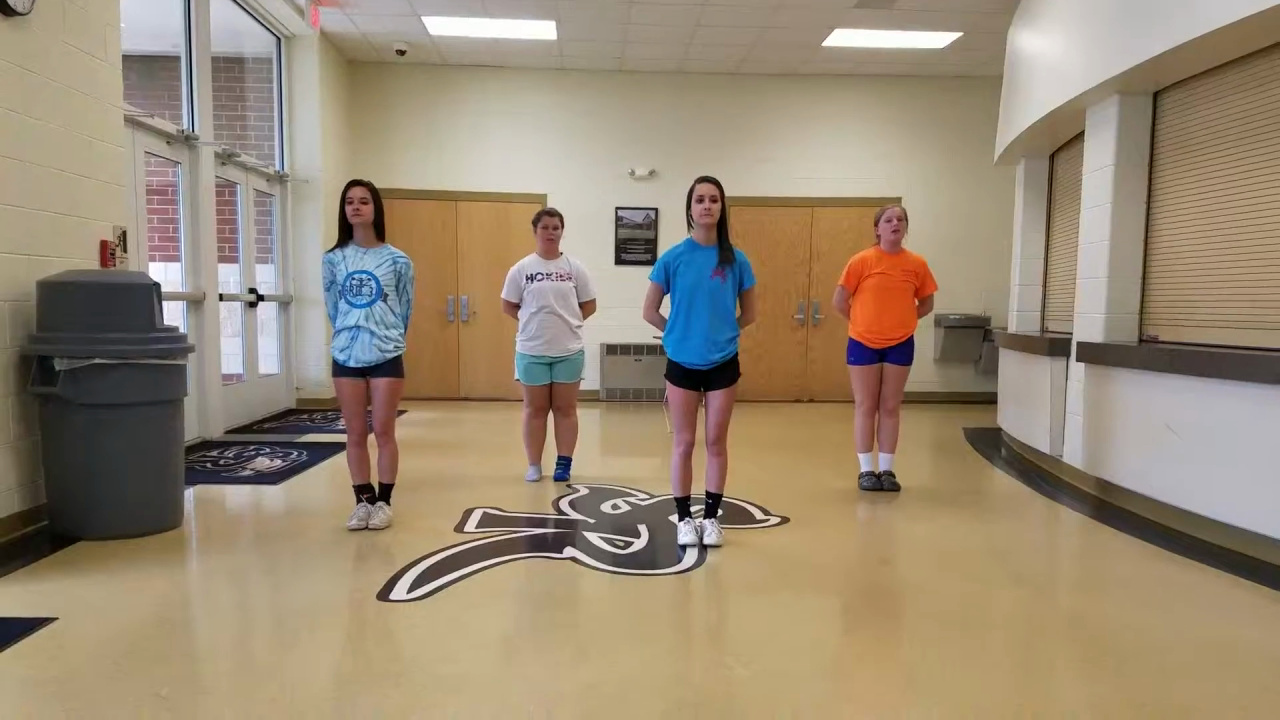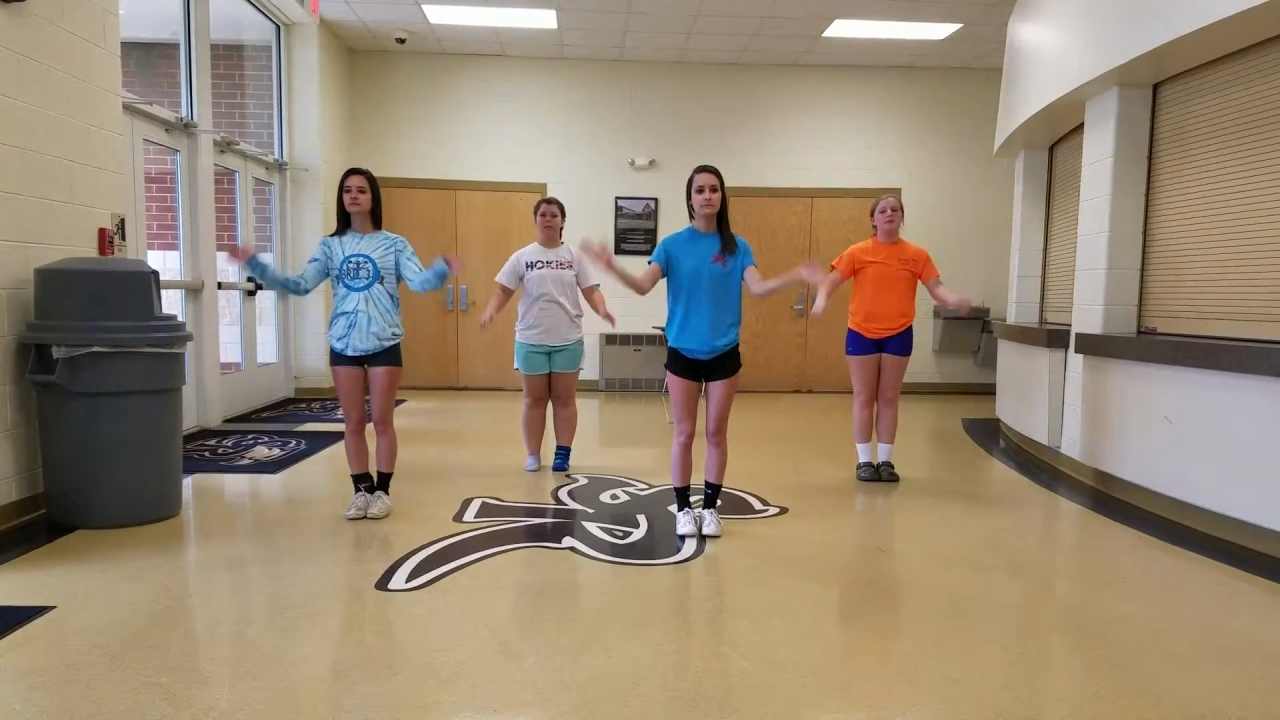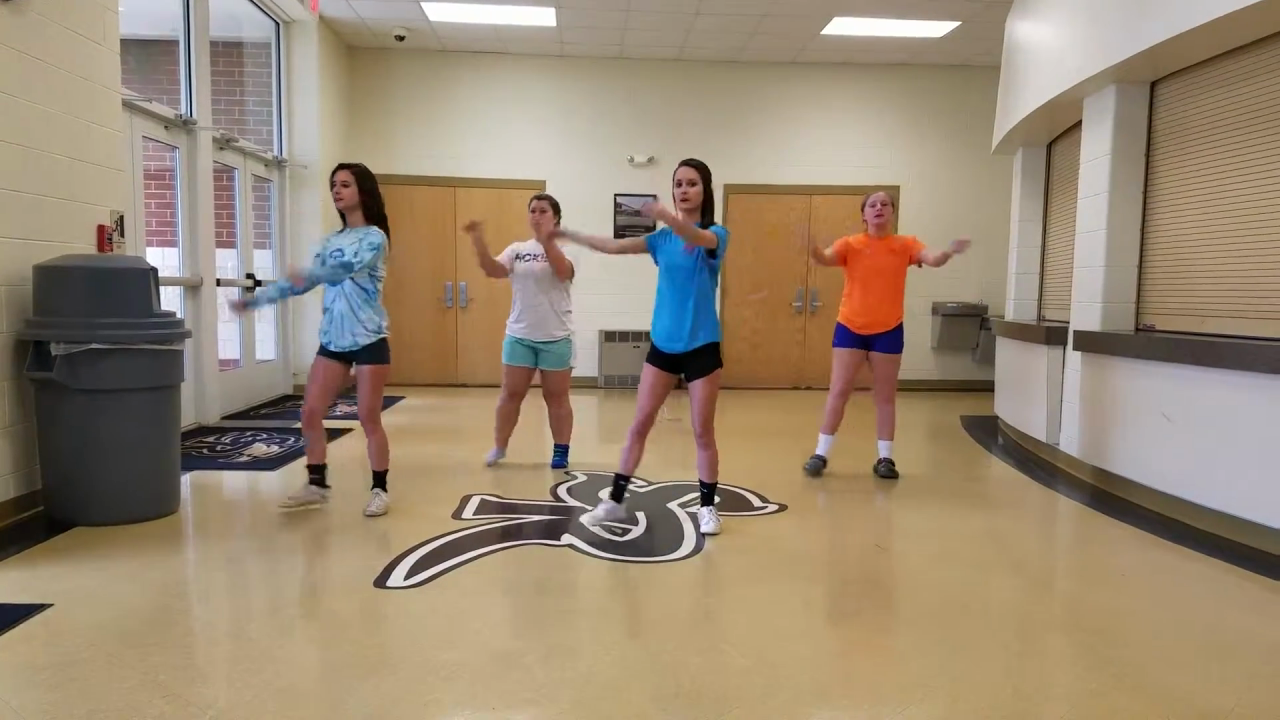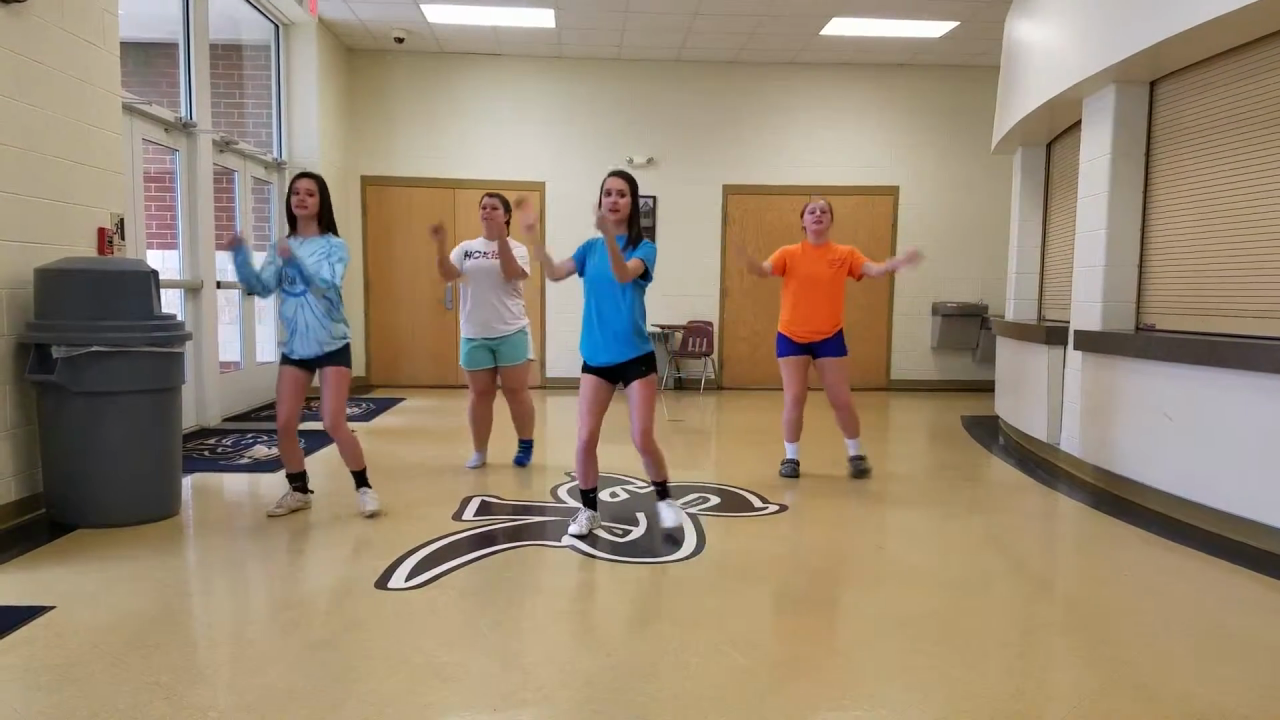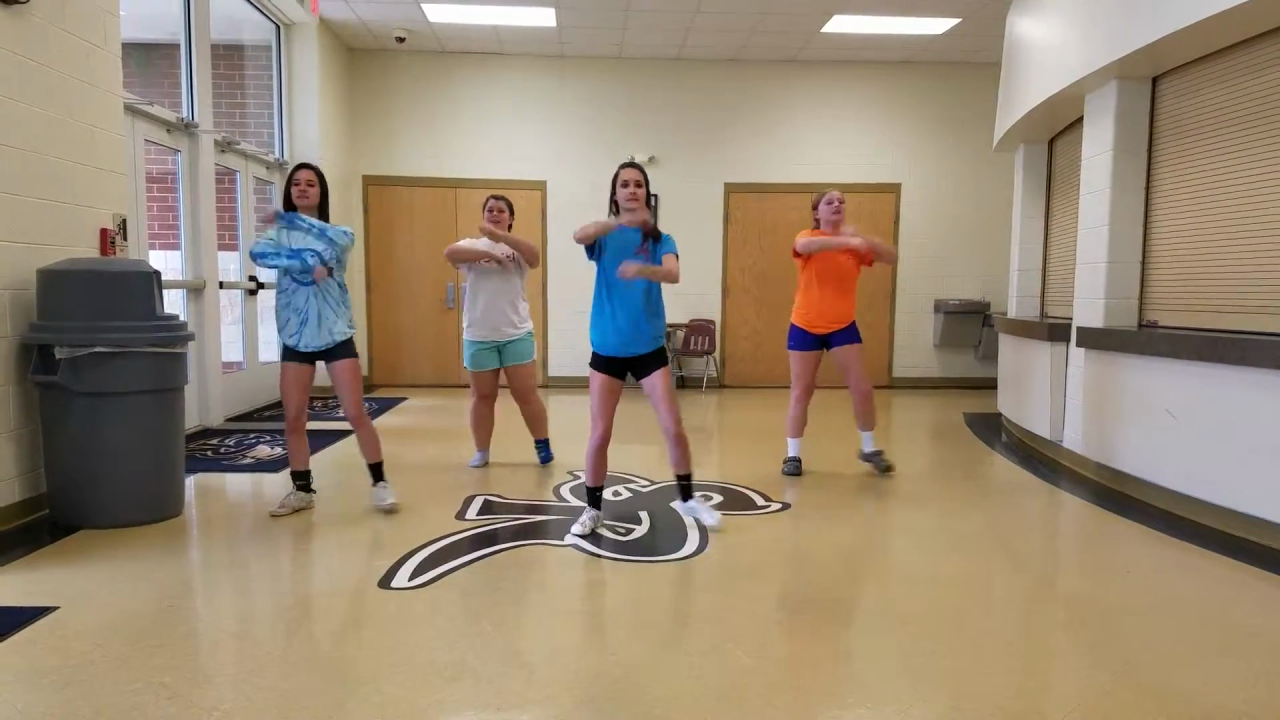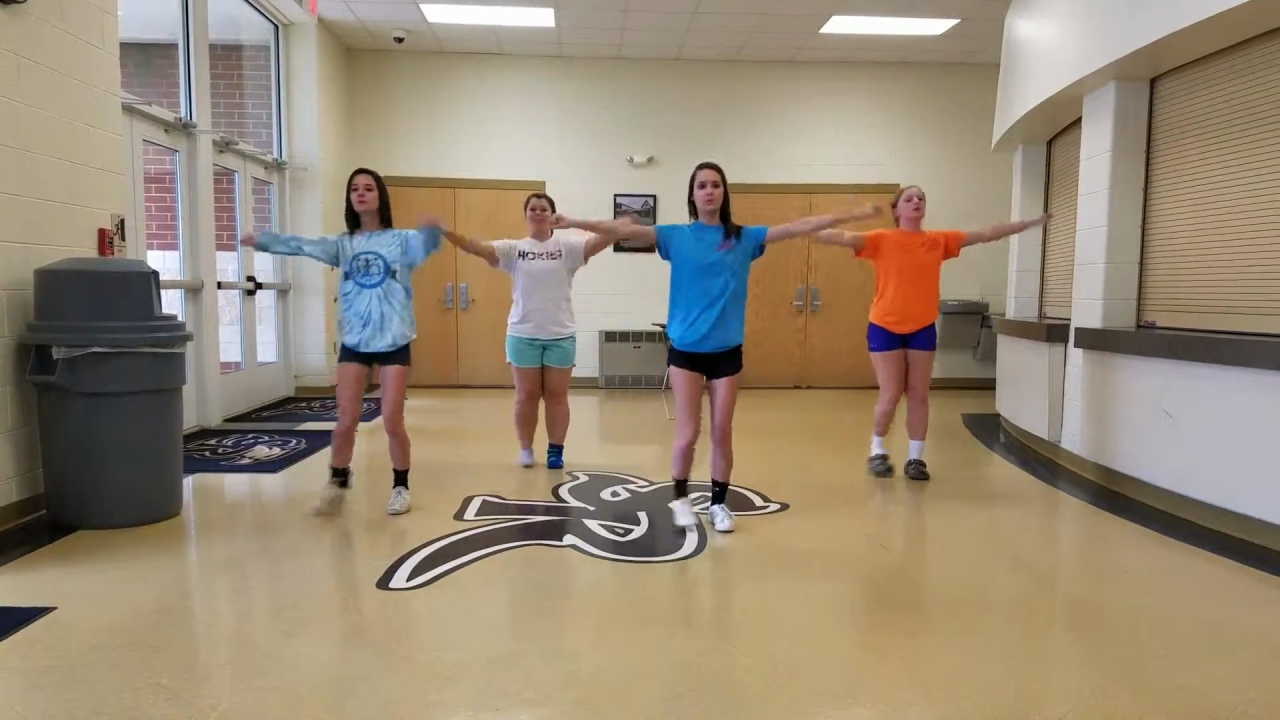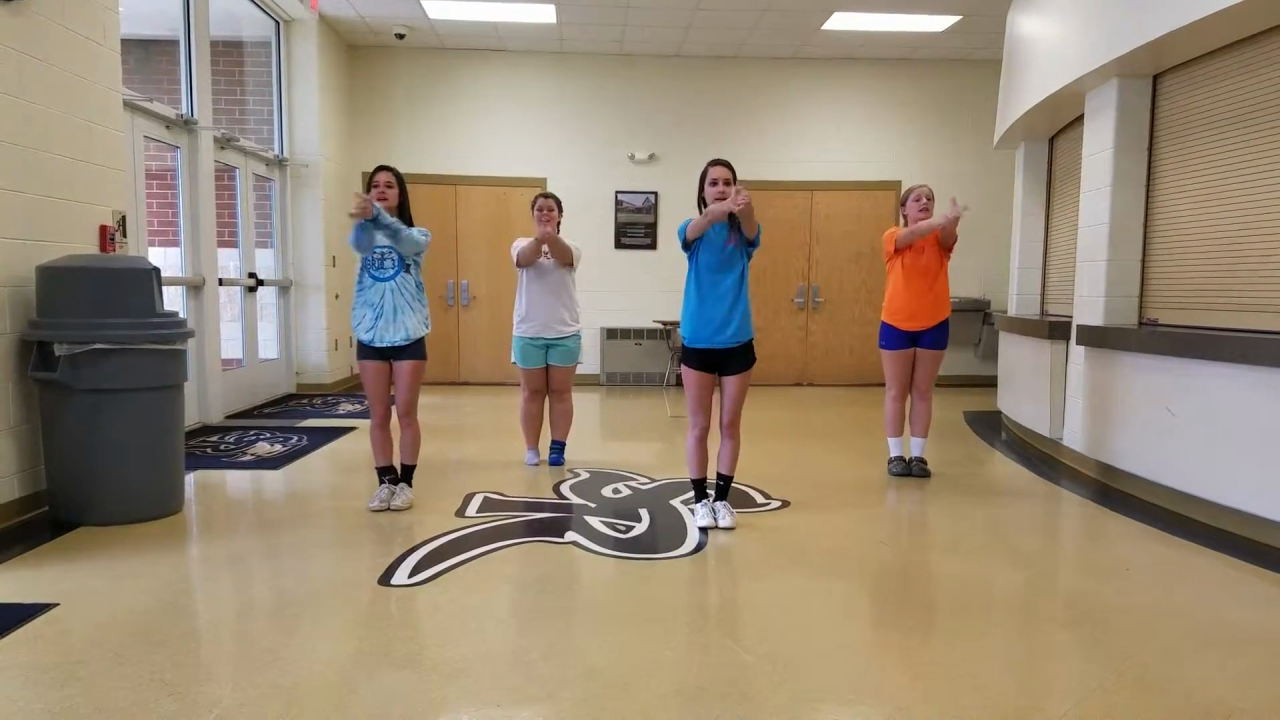
dt=0.7s
person 1, frame 1
left shoulder: (736, 260)
right shoulder: (673, 258)
left elbow: (748, 314)
right elbow: (650, 311)
left wrist: (720, 334)
right wrist: (681, 334)
left hip: (723, 364)
right hip: (682, 363)
left knee: (716, 443)
right knee: (684, 444)
left ankle: (711, 518)
right ankle: (684, 519)
person 1, frame 2
left shoulder: (737, 247)
right shoulder: (672, 245)
left elbow: (757, 288)
right elbow: (643, 286)
left wrist: (794, 276)
right wrist: (613, 267)
left hip: (724, 353)
right hip: (683, 351)
left knee: (716, 434)
right knee: (684, 434)
left ankle: (710, 508)
right ankle: (683, 509)
person 1, frame 3
left shoulder: (717, 234)
right shoulder: (662, 237)
left elbow: (696, 238)
right elbow: (617, 247)
left wrist: (667, 215)
right wrist: (571, 235)
left hip: (702, 346)
right hip: (663, 344)
left knee: (702, 431)
right knee: (639, 424)
left ankle: (707, 506)
right ankle: (614, 501)
person 1, frame 4
left shoulder: (644, 248)
right shoulder: (591, 247)
left elbow: (623, 274)
right elbow: (555, 274)
left wrist: (608, 236)
right wrist: (534, 233)
left hip: (636, 356)
right hip: (596, 358)
left knee: (642, 439)
right knee: (585, 439)
left ankle: (664, 499)
right ankle: (589, 509)
person 1, frame 5
left shoulder: (661, 240)
right shoulder: (604, 233)
left elbow: (674, 274)
right elbow: (581, 235)
left wrist: (643, 269)
right wrist: (616, 219)
left hip: (650, 349)
right hip: (607, 349)
left knee: (674, 431)
right knee: (599, 436)
left ankle: (688, 499)
right ankle: (593, 508)
person 1, frame 6
left shoulder: (744, 237)
right shoulder: (676, 235)
left elbow: (797, 229)
right elbow: (625, 230)
left wrist: (848, 216)
right wrist: (575, 223)
left hip: (726, 350)
right hip: (685, 349)
left knee: (722, 433)
right knee: (688, 434)
left ankle: (718, 503)
right ankle: (681, 498)
person 1, frame 7
left shoulder: (744, 233)
right shoulder: (692, 230)
left elbow: (750, 226)
right elbow: (697, 228)
left wrist: (744, 207)
right wrist: (719, 209)
left hip: (738, 342)
right hip: (697, 342)
left knee: (730, 425)
right knee: (699, 427)
left ankle: (722, 499)
right ankle: (700, 500)
person 2, frame 1
left shoulder: (397, 260)
right shoulder: (333, 260)
left elbow: (404, 311)
right elbow: (333, 310)
right wrist: (349, 340)
left hip: (386, 357)
right hip: (346, 357)
left knee: (383, 433)
right knee: (355, 434)
left ankle: (384, 502)
right ankle: (363, 501)
person 2, frame 2
left shoulder: (394, 245)
right shoulder: (330, 246)
left elbow: (418, 282)
right elbow: (300, 285)
left wrist: (440, 271)
right wrist: (257, 265)
left hip: (384, 343)
right hip: (344, 344)
left knee: (382, 420)
right knee: (353, 422)
left ankle: (382, 490)
right ankle: (361, 490)
person 2, frame 3
left shoulder: (374, 238)
right shoulder: (334, 240)
left elbow: (346, 267)
right elbow: (300, 283)
left wrist: (305, 276)
right wrist: (256, 299)
left hip: (369, 341)
right hip: (333, 341)
left knee: (369, 420)
right knee: (310, 414)
left ankle: (379, 489)
right ankle: (317, 484)
person 2, frame 4
left shoulder: (335, 247)
right shoulder: (281, 248)
left elbow: (325, 284)
right elbow: (259, 287)
left wrist: (294, 261)
right wrist: (240, 253)
left hip: (332, 347)
right hip: (294, 350)
left knee: (334, 424)
right knee: (284, 425)
left ankle: (364, 487)
right ankle: (299, 489)
person 2, frame 5
left shoulder: (340, 235)
right shoulder: (278, 237)
left elbow: (327, 236)
right elbow: (258, 255)
left wrist: (290, 217)
right wrist: (306, 259)
left hip: (337, 337)
right hip: (295, 341)
left knee: (356, 415)
right knee: (294, 420)
left ankle: (380, 483)
right ankle: (302, 490)
person 2, frame 6
left shoulder: (403, 240)
right shoulder: (341, 244)
left elbow: (428, 245)
right elbow: (300, 245)
left wrist: (431, 228)
right wrist: (262, 240)
left hip: (393, 343)
right hip: (354, 344)
left knee: (392, 421)
right knee: (346, 420)
left ankle: (400, 486)
right ankle: (337, 483)
person 2, frame 7
left shoulder: (418, 235)
right shoulder: (367, 235)
left elbow: (403, 239)
right elbow: (360, 240)
left wrist: (377, 214)
right wrist: (362, 217)
left hip: (408, 336)
right hip: (370, 337)
left knee: (406, 414)
right knee: (379, 415)
left ankle: (406, 482)
right ankle: (385, 481)
person 3, frame 1
left shoulder: (917, 264)
right shoulder: (861, 261)
left elbow: (927, 304)
right elbow: (839, 301)
left wrist: (900, 320)
right wrist: (863, 323)
left hip: (900, 345)
right hip: (864, 344)
left knee: (890, 408)
right knee: (866, 407)
left ankle: (887, 470)
right ankle: (866, 470)
person 3, frame 2
left shoulder: (916, 254)
right shoulder: (858, 252)
left elbow: (936, 287)
right elbow: (832, 279)
left wrist: (954, 299)
right wrist: (821, 299)
left hip: (899, 334)
right hip: (862, 333)
left knee: (889, 399)
right knee: (863, 397)
left ankle: (885, 460)
right ankle: (864, 460)
person 3, frame 3
left shoulder: (905, 245)
right shoulder: (850, 245)
left elbow: (932, 259)
right elbow: (824, 258)
left wrist: (950, 251)
right wrist: (812, 248)
left hip: (888, 330)
right hip: (849, 328)
left knee: (885, 396)
right knee: (839, 391)
left ankle: (885, 458)
right ankle: (821, 454)
person 3, frame 4
left shoulder: (845, 254)
right shoulder: (788, 253)
left elbow: (874, 270)
right elbow: (764, 271)
left wrist: (899, 261)
right wrist: (751, 264)
left hip: (830, 336)
right hip: (791, 336)
left knee: (841, 400)
right knee: (794, 399)
left ankle: (856, 454)
right ankle: (791, 457)
person 3, frame 5
left shoulder: (856, 245)
right shoulder: (807, 237)
left elbow: (891, 257)
right elbow: (805, 247)
left wrist: (860, 243)
right wrist: (841, 241)
left hip: (843, 326)
right hip: (805, 327)
left knee: (863, 389)
right knee: (801, 393)
left ankle: (869, 448)
right ankle: (793, 455)
person 3, frame 6
left shoulder: (938, 240)
right shoulder: (881, 240)
left elbow: (986, 234)
right elbow: (845, 239)
left wrist: (1029, 223)
right wrist: (816, 235)
left hip: (922, 329)
right hip: (884, 327)
left knee: (919, 396)
right knee: (890, 395)
left ankle: (915, 458)
right ankle: (877, 451)
person 3, frame 7
left shoulder: (940, 237)
right shoulder: (893, 236)
left elbow: (948, 234)
right elbow: (913, 234)
left wrist: (954, 218)
right wrist: (942, 220)
left hip: (934, 324)
right hip: (896, 324)
left knee: (922, 392)
right knee: (896, 392)
left ankle: (917, 455)
right ankle: (895, 455)
person 4, frame 1
left shoulder: (574, 267)
right shoulder: (521, 268)
left elbow: (589, 306)
right elbow: (508, 306)
left wrist: (567, 322)
right wrist: (532, 322)
left hip: (569, 350)
right hip: (532, 351)
left knee: (565, 409)
right knee: (535, 409)
left ankle: (564, 464)
right ankle: (534, 465)
person 4, frame 2
left shoulder: (574, 256)
right shoulder: (522, 256)
left elbow: (591, 291)
right elbow: (504, 290)
left wrist: (601, 309)
right wrist: (491, 310)
left hip: (568, 340)
right hip: (531, 340)
left knee: (564, 399)
right knee: (534, 399)
left ankle: (562, 453)
right ankle: (533, 455)
person 4, frame 3
left shoulder: (561, 248)
right shoulder: (517, 250)
left elbow: (563, 272)
right elbow: (493, 270)
left wrist: (547, 241)
right wrist: (479, 241)
left hip: (555, 336)
right hip: (519, 334)
left knee: (557, 397)
right knee: (511, 394)
left ankle: (561, 451)
right ankle: (499, 448)
person 4, frame 4
left shoulder: (515, 247)
right shoulder: (466, 248)
left elbow: (513, 274)
right elbow: (447, 274)
left wrist: (502, 240)
right wrist: (441, 243)
left hip: (511, 332)
right hip: (474, 334)
left knee: (516, 392)
right knee: (480, 395)
left ankle: (525, 446)
right ankle: (480, 452)
person 4, frame 5
left shoulder: (519, 250)
right shoulder: (471, 246)
left elbow: (535, 255)
right elbow: (450, 255)
left wrist: (502, 236)
right wrist: (486, 253)
left hip: (517, 334)
right hip: (479, 336)
left knee: (526, 393)
right knee: (482, 396)
left ankle: (543, 444)
right ankle: (482, 451)
person 4, frame 6
left shoulder: (567, 246)
right shoulder: (513, 248)
left elbow: (595, 244)
right elbow: (479, 248)
right wrist: (449, 235)
left hip: (560, 335)
right hip: (523, 333)
left knee: (556, 395)
right knee: (526, 395)
left ankle: (555, 449)
right ankle: (525, 448)
person 4, frame 7
left shoulder: (569, 247)
right shoulder: (522, 244)
left elbow: (563, 256)
right elbow: (526, 258)
left wrist: (552, 238)
right wrist: (538, 239)
left hip: (565, 332)
right hip: (528, 333)
left knee: (560, 392)
right knee: (532, 392)
left ankle: (558, 447)
right ankle: (531, 448)
